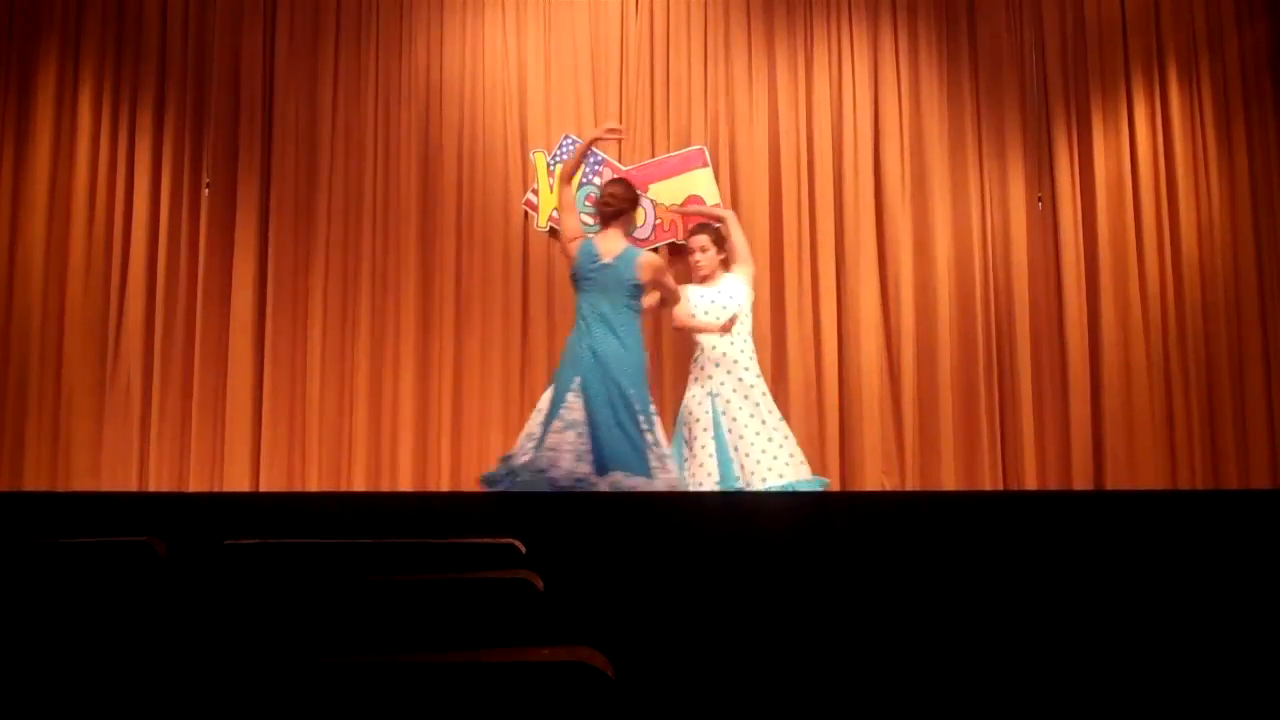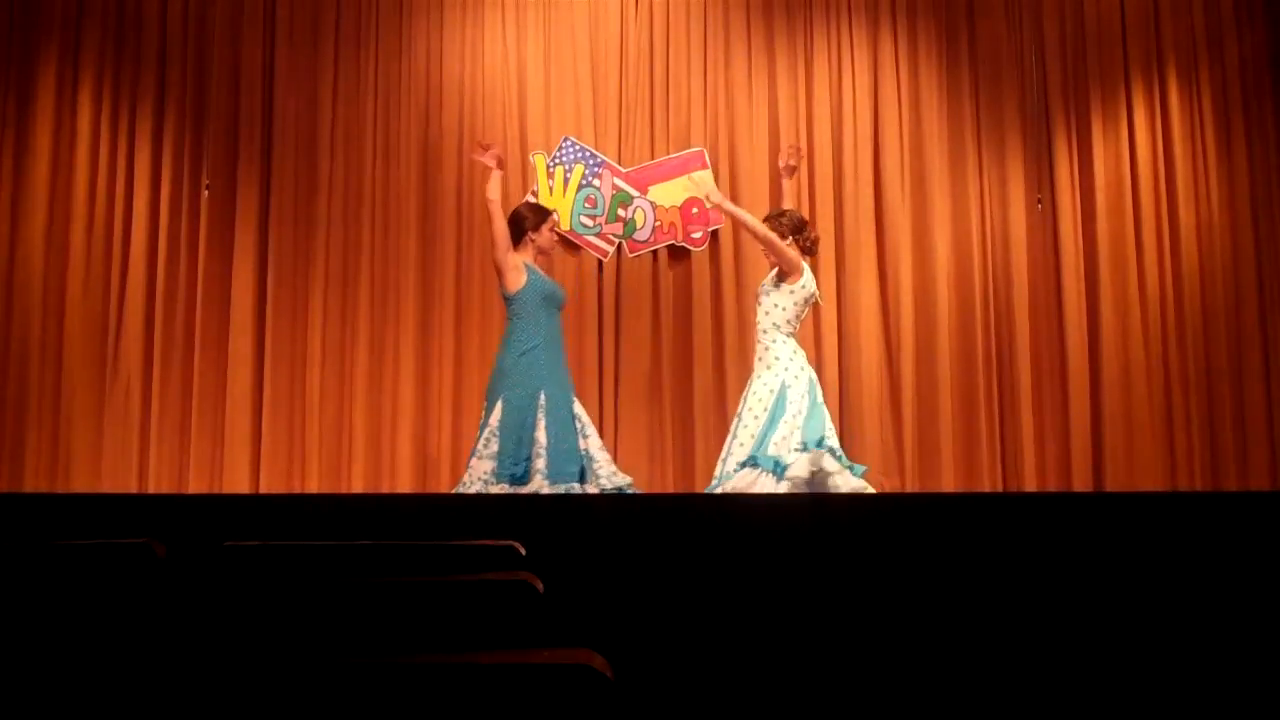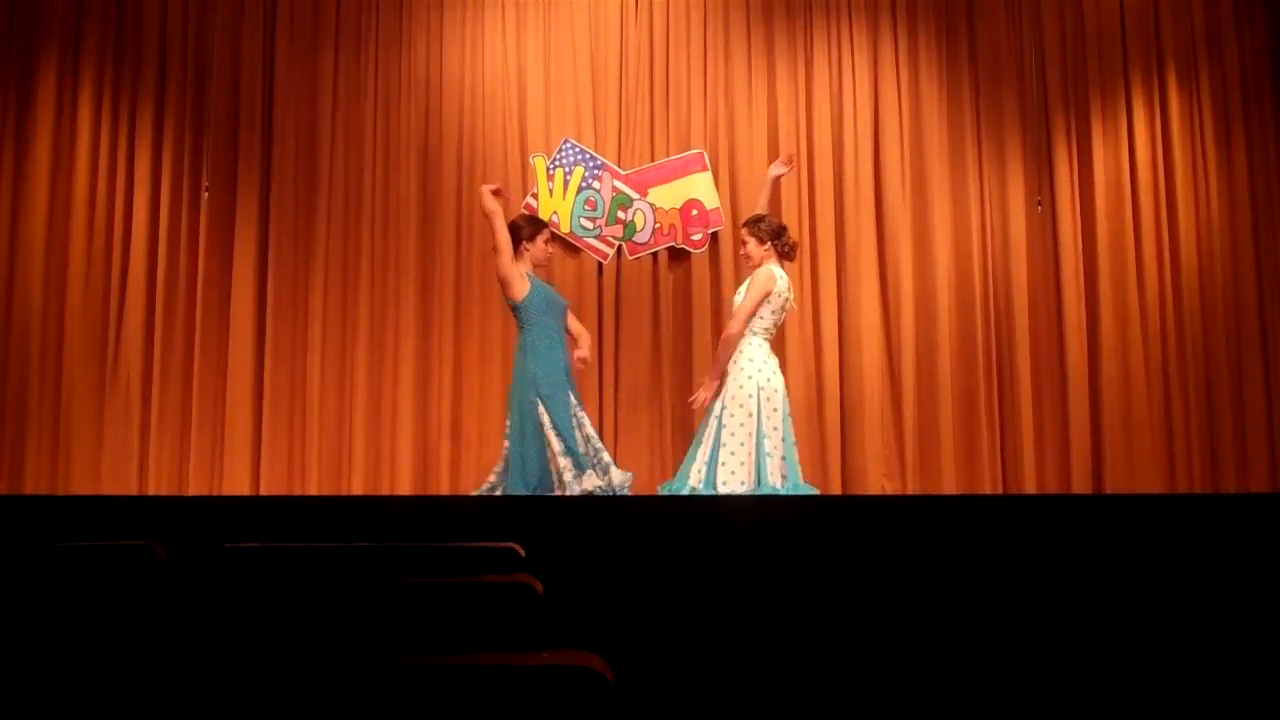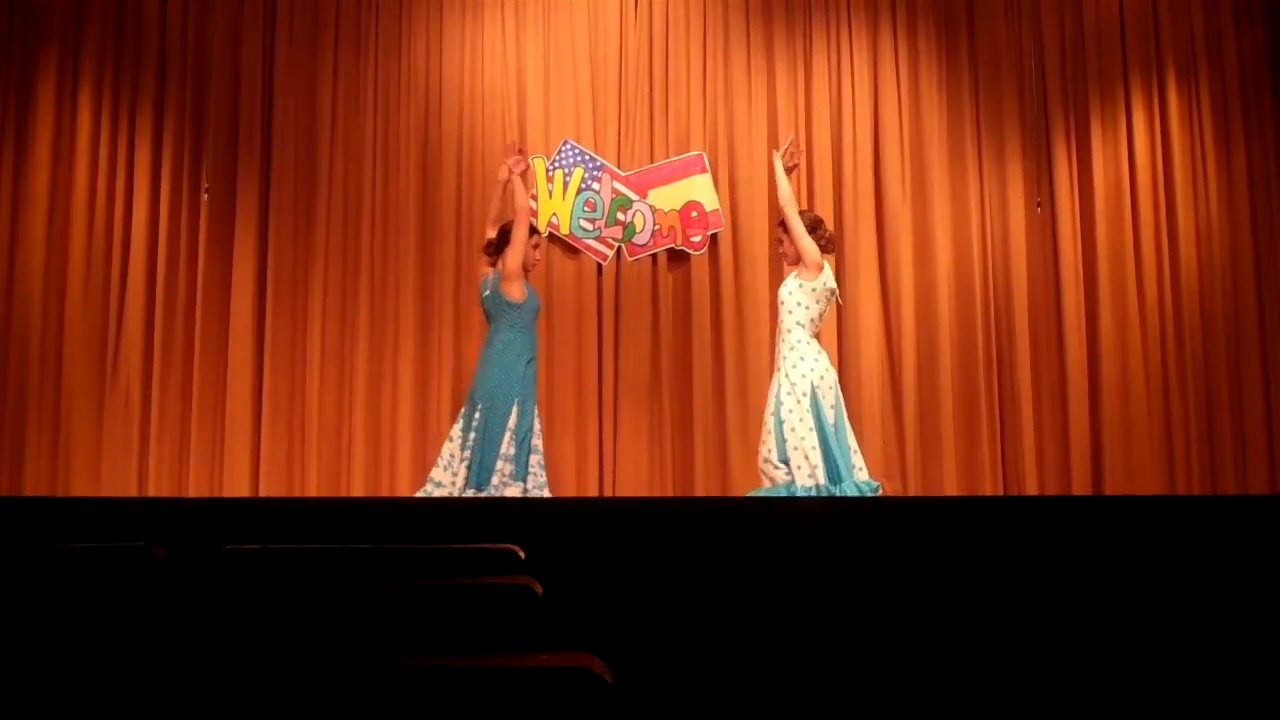
dt=1s
person 1, frame 1
left shoulder: (578, 247)
right shoulder: (648, 262)
left elbow: (565, 185)
right elbow: (674, 297)
left wrist: (587, 143)
left hip: (584, 359)
right hip: (625, 365)
left knee: (565, 453)
right knee: (628, 446)
person 1, frame 2
left shoulder: (536, 275)
right shoulder: (510, 266)
right elbow: (493, 202)
right wrist: (496, 170)
left hip: (548, 381)
right hip: (520, 379)
left knee: (552, 462)
right knee: (517, 460)
person 1, frame 3
left shoulder: (542, 288)
right shoulder: (513, 277)
left elbow: (576, 328)
right elbow: (493, 212)
left wrist: (582, 347)
right wrist: (486, 193)
left hip: (556, 386)
right hip: (537, 387)
right knee: (563, 465)
person 1, frame 4
left shoulder: (490, 278)
right shoulder: (510, 279)
left elbow: (493, 229)
right elbow: (522, 214)
left wrist: (505, 181)
right wrist: (515, 178)
left hip: (497, 387)
right hip: (507, 389)
left knee: (481, 468)
right knee: (498, 472)
person 2, frame 1
left shoulder: (740, 278)
right shoulder: (686, 293)
left elbow: (729, 216)
right elbow: (677, 319)
left wrist: (699, 213)
right wrist: (714, 326)
left hip: (747, 383)
right hip: (705, 387)
left knee: (766, 461)
right knee: (711, 470)
person 2, frame 2
left shoulder: (794, 268)
right shoulder: (791, 272)
left elbow: (765, 231)
right elbow: (785, 222)
left wrist: (722, 202)
right wrist: (786, 177)
left hip: (782, 372)
right hip: (775, 371)
left knee: (759, 454)
person 2, frame 3
left shoulder: (766, 275)
right shoulder: (772, 274)
left elbow: (734, 329)
right elbow: (759, 225)
left wrist: (712, 379)
right wrist: (771, 181)
left hip: (752, 373)
right hip: (752, 372)
left knee: (743, 461)
right knee: (748, 460)
person 2, frame 4
left shoulder: (814, 264)
right shoulder: (808, 271)
left elbow: (789, 209)
right elbow: (792, 215)
left wrist: (779, 167)
right wrist: (784, 171)
left hip: (801, 371)
right hip: (802, 370)
left knee: (802, 460)
right knee: (810, 459)
